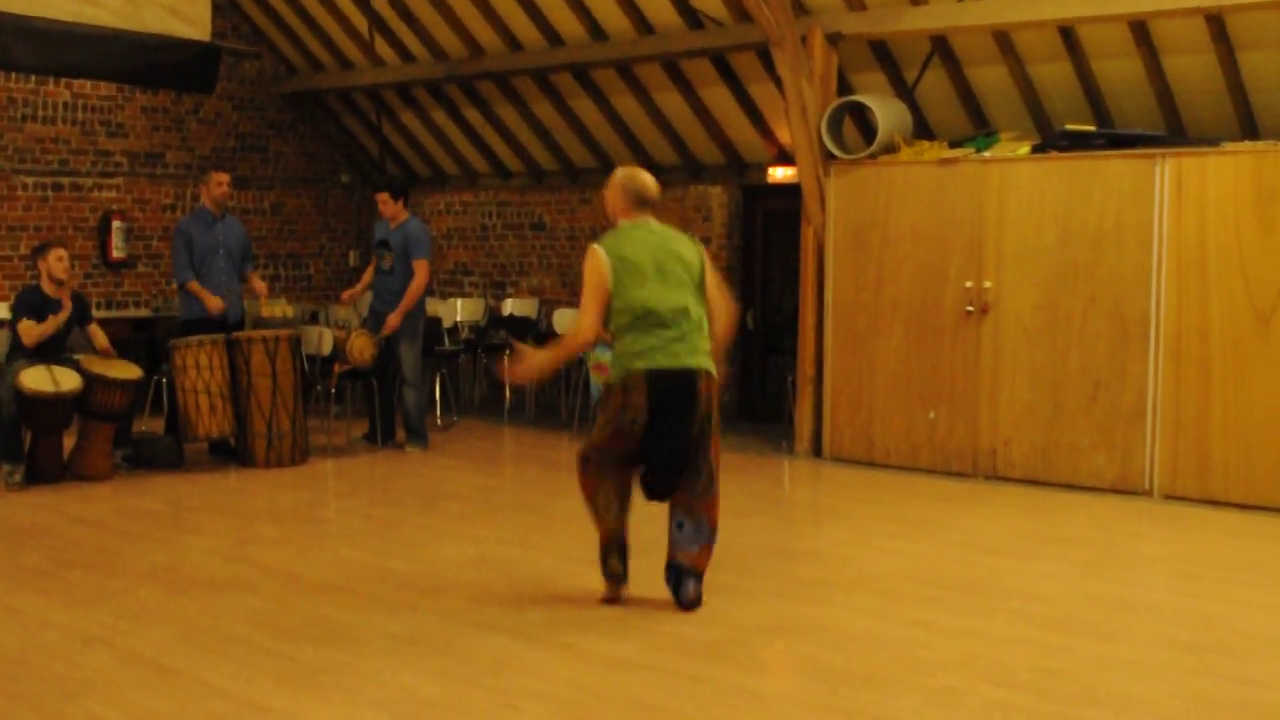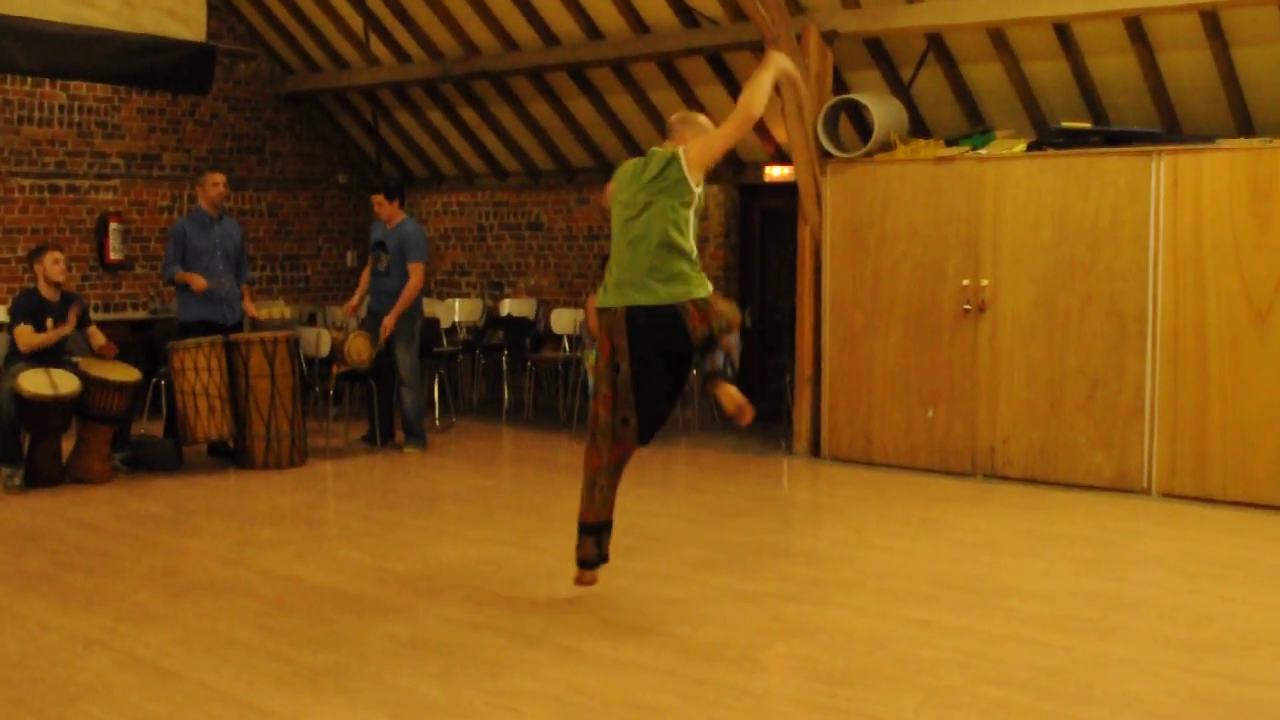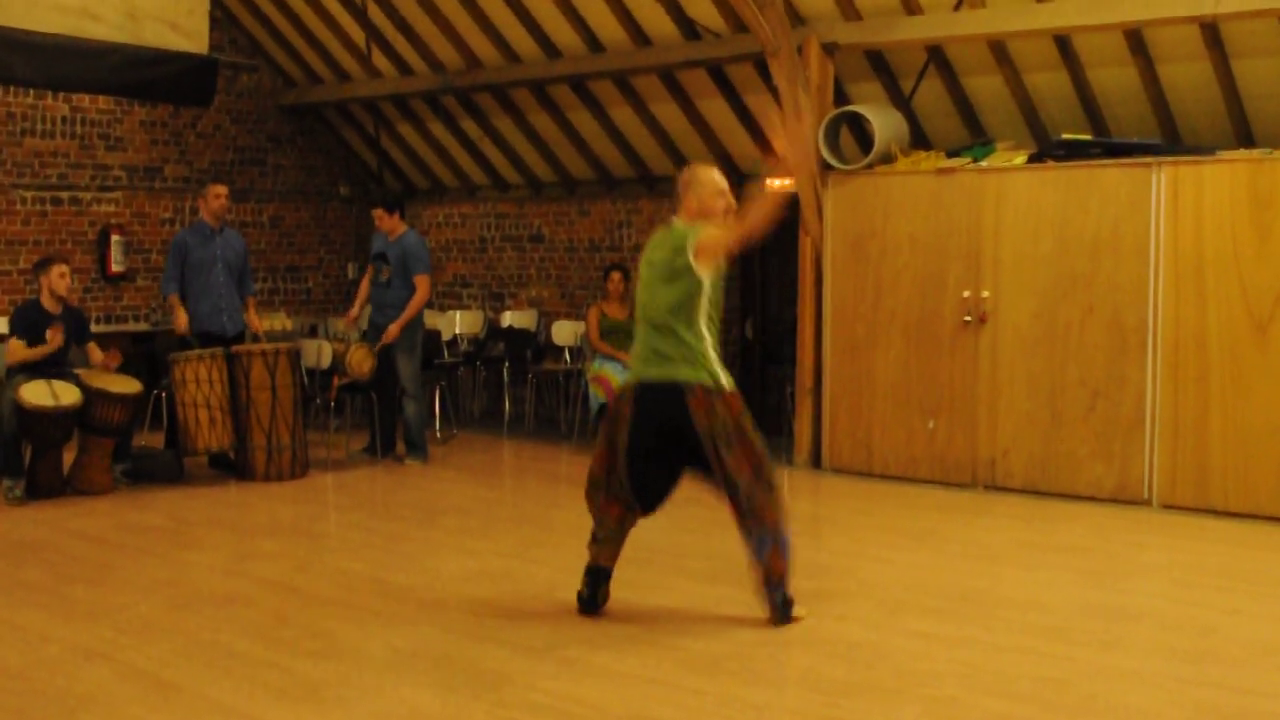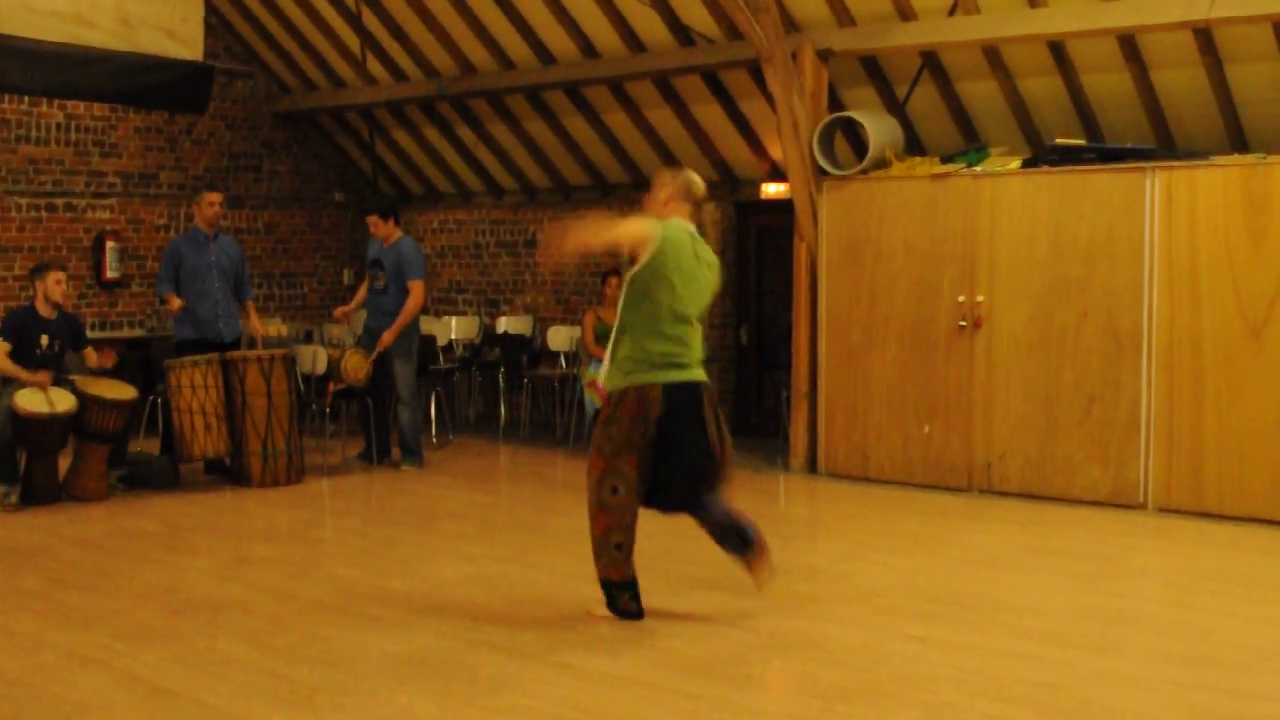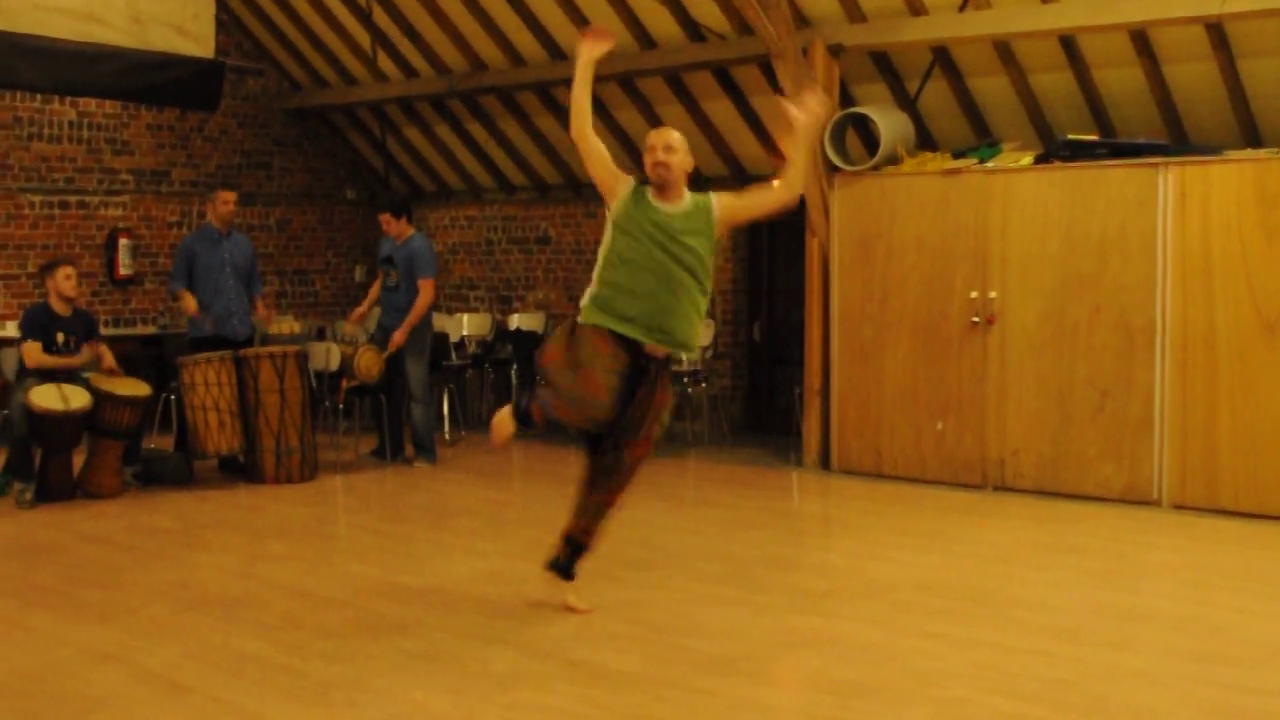
dt=0.3s
person 1, frame 1
left shoulder: (603, 252)
right shoulder: (689, 247)
left elbow: (588, 330)
right elbow: (724, 314)
left wrist: (542, 362)
left hip: (639, 377)
right hip: (695, 374)
left knee: (600, 466)
right knee: (695, 487)
left ankle: (616, 565)
right ankle: (687, 583)
person 1, frame 2
left shoulder: (625, 176)
right shoulder: (681, 163)
right elbow: (745, 114)
right wrist: (773, 70)
left hip: (623, 316)
right hip: (679, 307)
left knee: (611, 438)
right knee: (725, 314)
left ankle: (593, 546)
right ankle: (720, 381)
person 1, frame 3
left shoulder: (659, 243)
right shoulder: (701, 241)
right elbow: (749, 225)
left hip: (644, 390)
right hip: (696, 389)
left knee: (613, 489)
right knee: (755, 488)
left ankle: (594, 588)
right ankle: (778, 599)
person 1, frame 4
left shoulder: (655, 236)
right shoulder: (706, 262)
left elbow: (604, 232)
left wrist: (561, 240)
left hip: (641, 390)
right hip: (688, 389)
left knee: (608, 492)
right knee: (693, 487)
left ankle: (622, 595)
right ankle: (747, 543)
person 1, frame 5
left shoulder: (713, 210)
right shoulder: (623, 194)
left elbow: (787, 190)
right elbow: (581, 132)
left wrist: (805, 127)
right wrist: (586, 62)
left hip: (654, 355)
right hip: (603, 332)
left knee: (616, 464)
right knee: (590, 406)
left ankle: (565, 564)
right ankle: (525, 409)
person 2, frame 1
left shoulder: (237, 227)
right shoulder: (186, 226)
left elbow: (245, 262)
right elbow: (181, 270)
left wrist: (254, 280)
right wrist: (205, 297)
left hip: (233, 315)
right hip: (197, 316)
left ankle: (220, 437)
right ankle: (173, 438)
person 2, frame 2
left shoulder: (234, 228)
right shoulder: (183, 228)
right elbow: (168, 268)
left wrist: (246, 299)
right wrist: (189, 278)
left hip: (230, 317)
right hip: (195, 318)
left ankle: (219, 439)
right ankle: (171, 441)
person 2, frame 3
left shoulder: (237, 240)
right shoulder: (184, 239)
left elbow: (245, 281)
right elbow: (170, 281)
left wrist: (251, 312)
right wrist: (179, 310)
left hip: (232, 328)
right hip: (197, 330)
left ankle: (220, 451)
right ankle: (173, 453)
person 2, frame 4
left shoulder: (232, 246)
right shoulder: (178, 247)
left elbow: (243, 286)
right elbow: (163, 283)
left wrist: (252, 315)
right wrist: (172, 299)
left hip: (228, 334)
right hip: (192, 335)
left ankle: (215, 457)
right ankle: (168, 459)
person 2, frame 5
left shoulder: (244, 244)
right shoulder: (192, 244)
right elbow: (175, 279)
left wrist: (259, 306)
right wrist: (186, 296)
left hip: (241, 332)
right hip: (205, 332)
left ankle: (229, 454)
right ankle: (182, 456)
person 3, frame 1
left shoulder: (416, 230)
right shoulder: (380, 228)
left elbow: (421, 277)
left wrist: (399, 313)
right wrist: (357, 290)
left hip: (406, 315)
right hip: (378, 312)
left knee: (410, 376)
right knee: (378, 373)
left ankle: (416, 436)
right ankle: (381, 431)
person 3, frame 2
left shoulder: (411, 232)
right shoulder: (377, 228)
left elbow: (416, 279)
left wrist: (394, 315)
right wrist: (357, 299)
left hip: (403, 316)
right hip: (375, 313)
left knee: (407, 376)
right knee: (377, 375)
left ankle: (415, 437)
right ankle: (380, 433)
person 3, frame 3
left shoulder: (413, 244)
right shoulder: (377, 239)
left elbow: (423, 290)
left wrist: (400, 324)
right wrist: (357, 308)
left hip: (405, 327)
right hip: (376, 324)
left knee: (409, 387)
right knee: (378, 385)
left ankle: (416, 448)
right ankle: (381, 444)
person 3, frame 4
left shoulder: (408, 250)
right shoulder: (373, 246)
left elbow: (417, 296)
left wrist: (394, 331)
right wrist: (351, 307)
left hip: (400, 334)
right hip: (372, 330)
left knee: (404, 394)
right knee: (373, 392)
left ankle: (412, 455)
right ankle: (377, 450)
person 3, frame 5
left shoulder: (420, 247)
right shoulder: (386, 243)
left elbow: (426, 295)
left wrist: (405, 329)
right wrist: (365, 307)
left hip: (413, 331)
right hip: (385, 327)
left knee: (417, 391)
right knee: (386, 388)
left ankle: (425, 451)
right ankle: (390, 447)
person 4, frame 1
left shoulder: (75, 298)
right shoulder: (27, 297)
left elbow: (93, 330)
right elbow: (29, 338)
left wrist: (105, 349)
right wrist: (62, 315)
left hip: (60, 361)
right hip: (26, 362)
person 4, frame 2
left shoulder: (72, 301)
right shoulder: (24, 301)
left elbow: (93, 332)
right elbow: (25, 344)
left wrist: (103, 347)
right wrist: (65, 329)
left hip: (60, 364)
right hip: (25, 365)
left ankle: (116, 451)
person 4, frame 3
left shoulder: (75, 315)
right shoulder: (25, 312)
left elbow: (90, 349)
left wrist: (104, 361)
right wrist: (49, 347)
left hip: (61, 376)
right hip: (26, 376)
left ankle: (116, 463)
person 4, frame 4
left shoulder: (70, 321)
left elbow: (87, 355)
left wrist: (100, 362)
right wrist: (29, 377)
left hip: (58, 384)
right hip: (21, 383)
person 4, frame 5
left shoulder: (84, 318)
right shoulder: (35, 315)
left elbow: (101, 350)
right elbow: (31, 360)
left wrist: (109, 364)
right wrist: (75, 360)
left hip: (71, 380)
right hip: (36, 380)
right knee: (19, 408)
right ankle: (23, 479)
